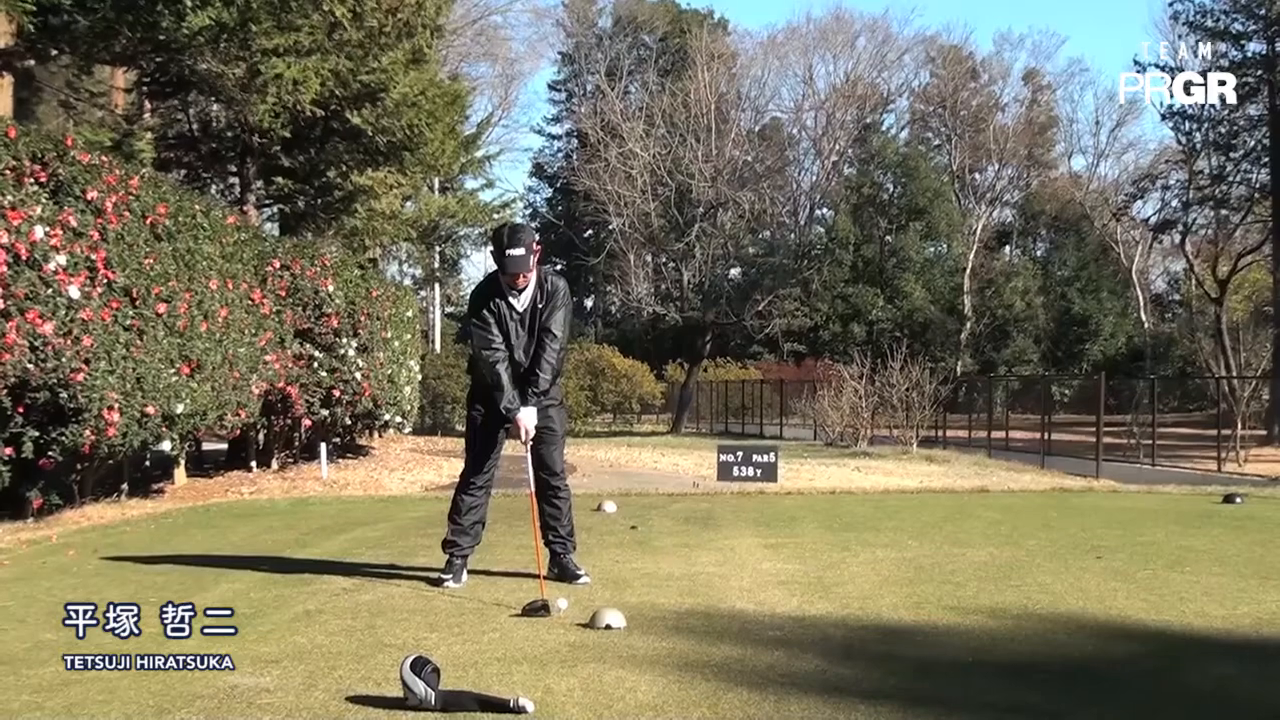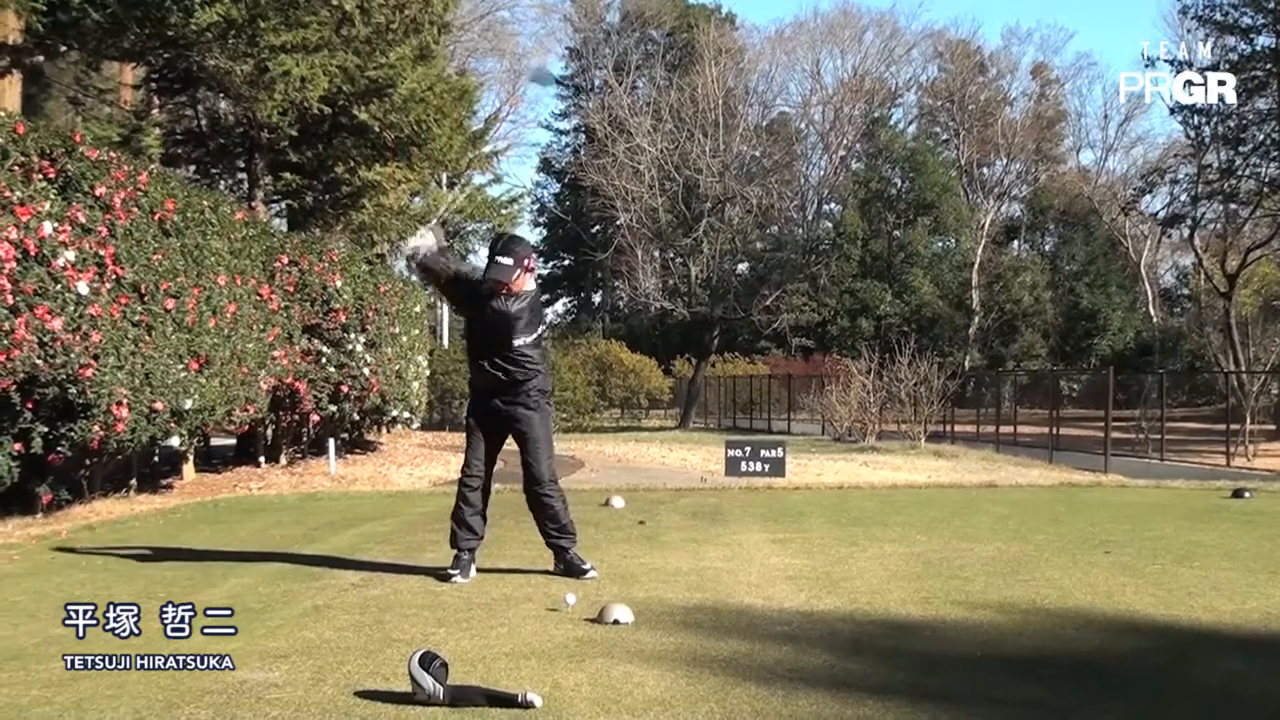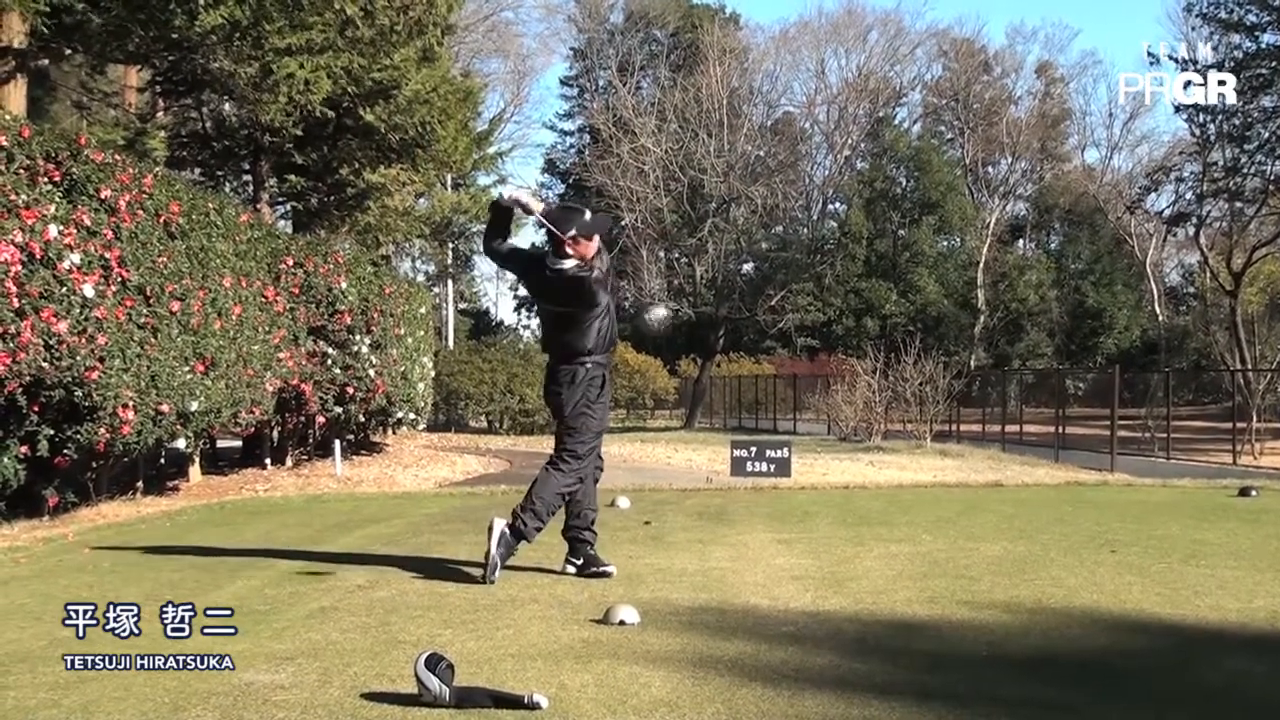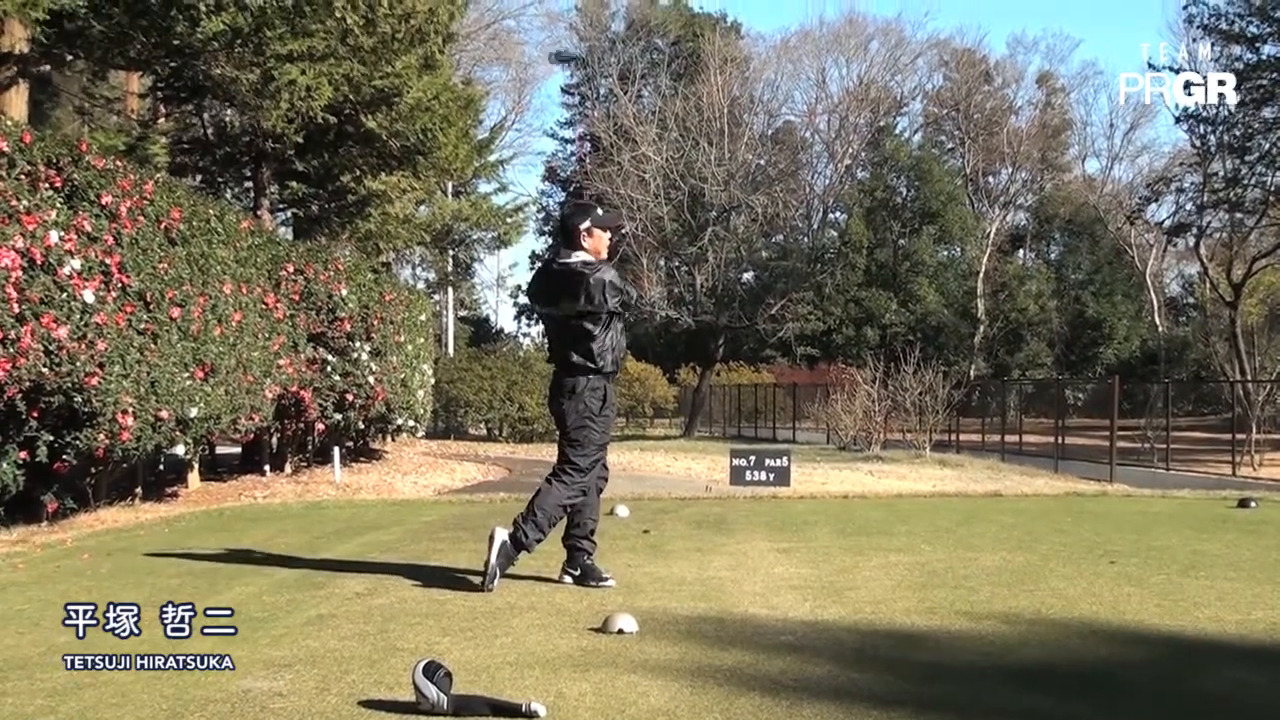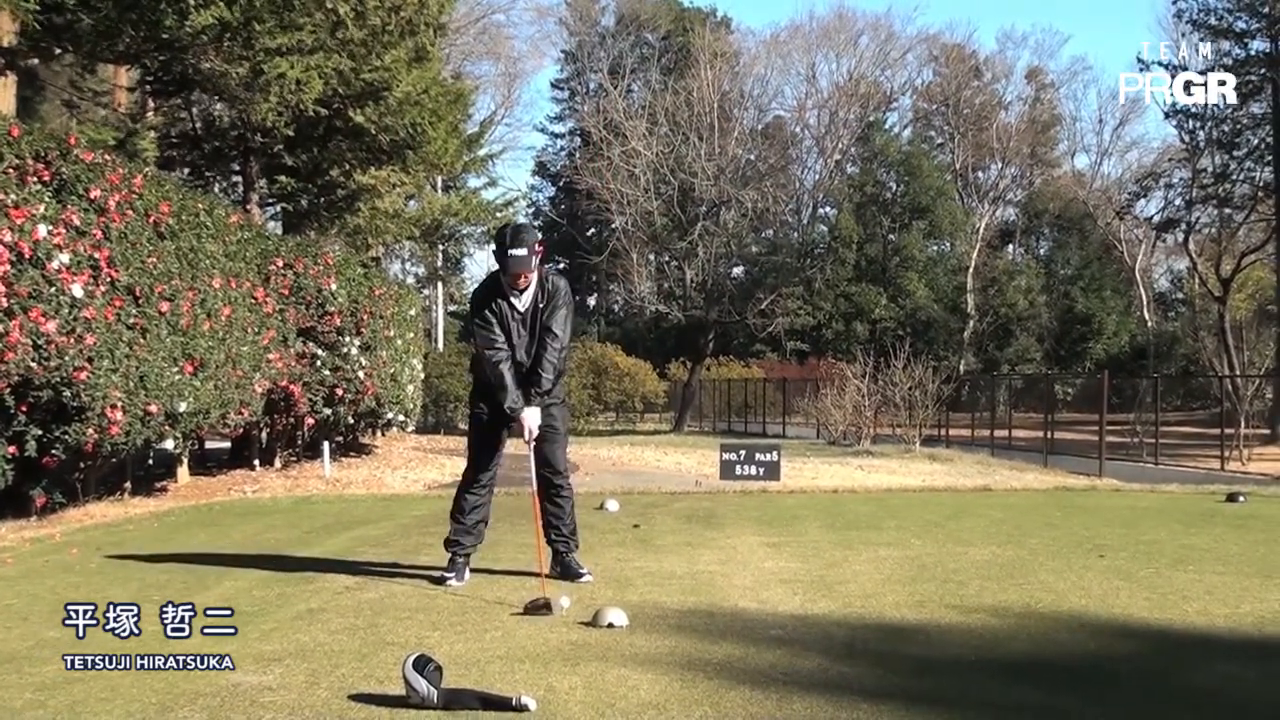
dt=1s
person 1, frame 1
left shoulder: (555, 289)
right shoulder: (484, 296)
left elbow: (551, 350)
right elbow: (491, 357)
left wrist: (530, 402)
right wrist: (513, 408)
left hip: (543, 395)
right hip: (493, 396)
left knee: (553, 476)
right knee: (476, 475)
left ankle: (561, 556)
right ankle: (457, 556)
person 1, frame 2
left shoulder: (512, 309)
right shoulder: (503, 291)
left elbow: (460, 292)
right elbow: (463, 280)
left wrist: (426, 257)
right wrist: (433, 252)
left hip: (525, 400)
right hip: (487, 398)
left knee: (541, 479)
right knee: (473, 476)
left ankle: (565, 552)
right ankle: (464, 555)
person 1, frame 3
left shoulder: (537, 267)
right shoulder: (593, 280)
left elbow: (495, 247)
right elbow: (596, 255)
left wrist: (503, 205)
right wrist: (539, 208)
left hip: (567, 374)
right hip: (586, 378)
left knee: (586, 463)
right knee: (570, 462)
left ankle: (580, 551)
right ankle: (513, 532)
person 1, frame 4
left shoulder: (545, 278)
right shoulder: (601, 278)
right elbow: (625, 301)
left hip: (568, 382)
right hip: (589, 387)
left knee: (590, 474)
right knee: (573, 473)
left ankle: (579, 561)
right ankle: (514, 541)
person 1, frame 5
left shoulder: (556, 289)
right shoulder: (486, 296)
left elbow: (553, 349)
right elbow: (495, 357)
left wrist: (534, 403)
right wrist: (518, 408)
left hip: (545, 392)
right hip: (495, 392)
left knee: (555, 472)
right knee: (479, 472)
left ankle: (564, 554)
right ankle: (460, 554)
